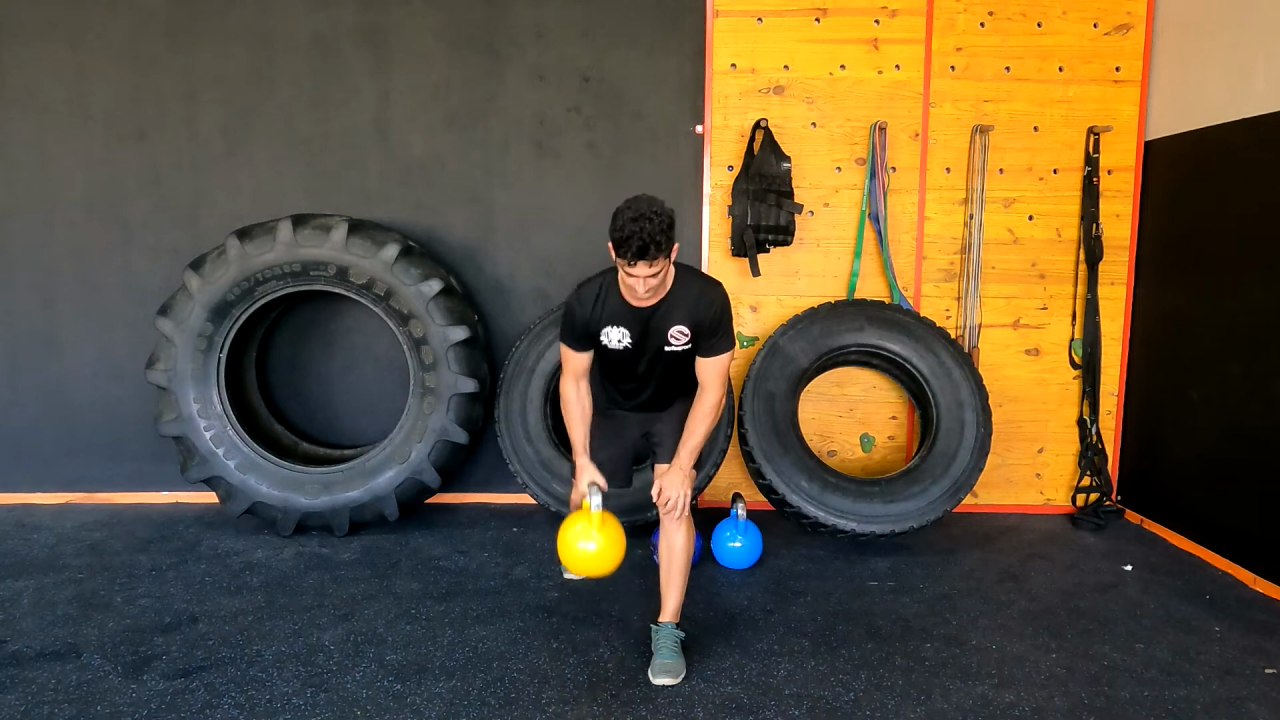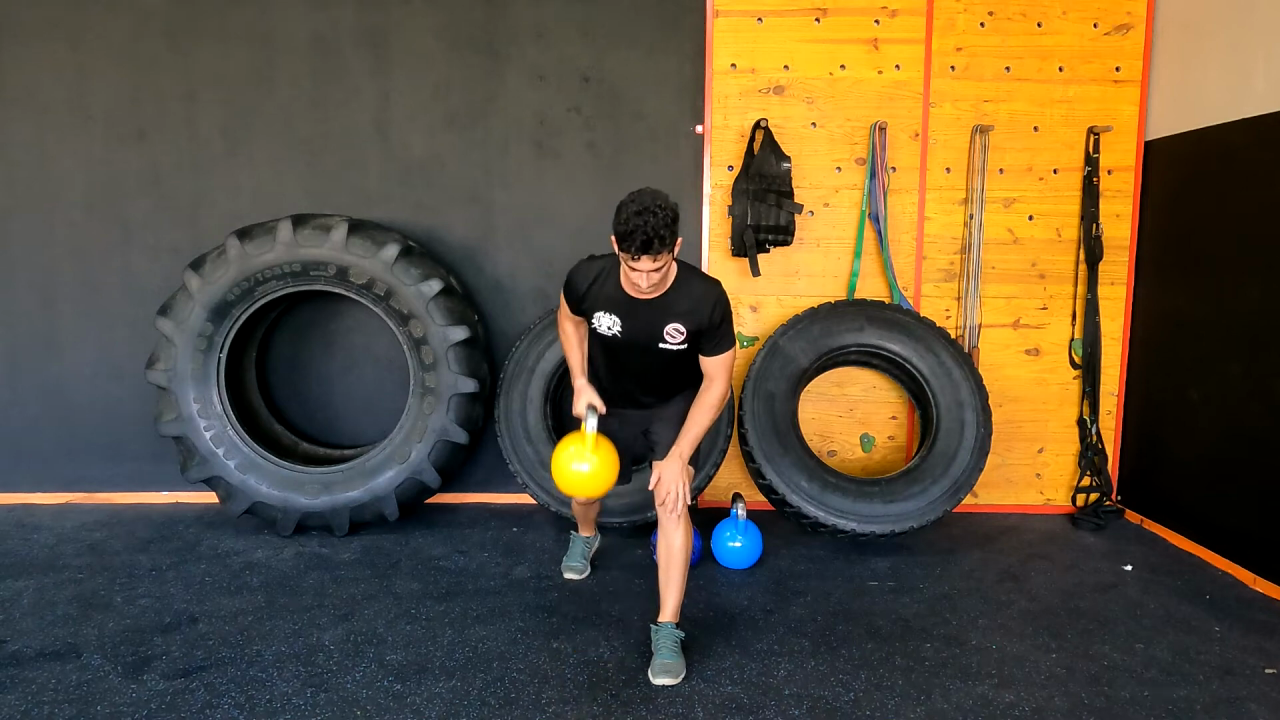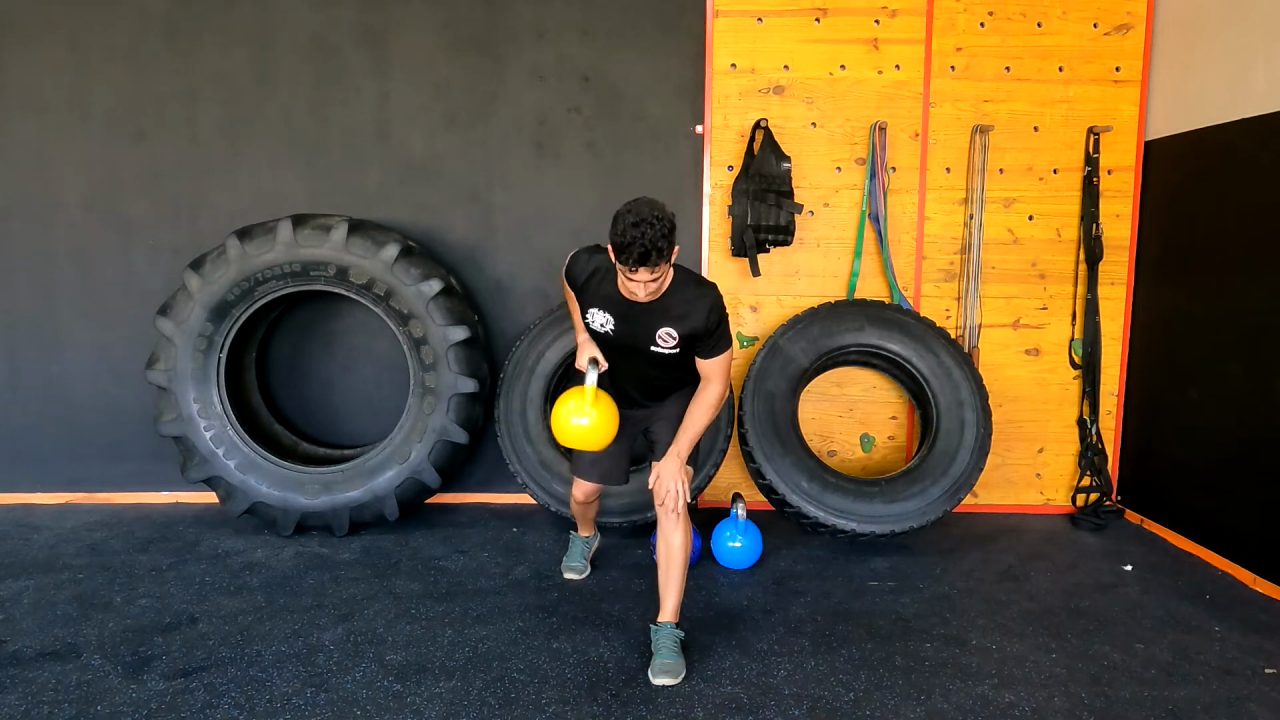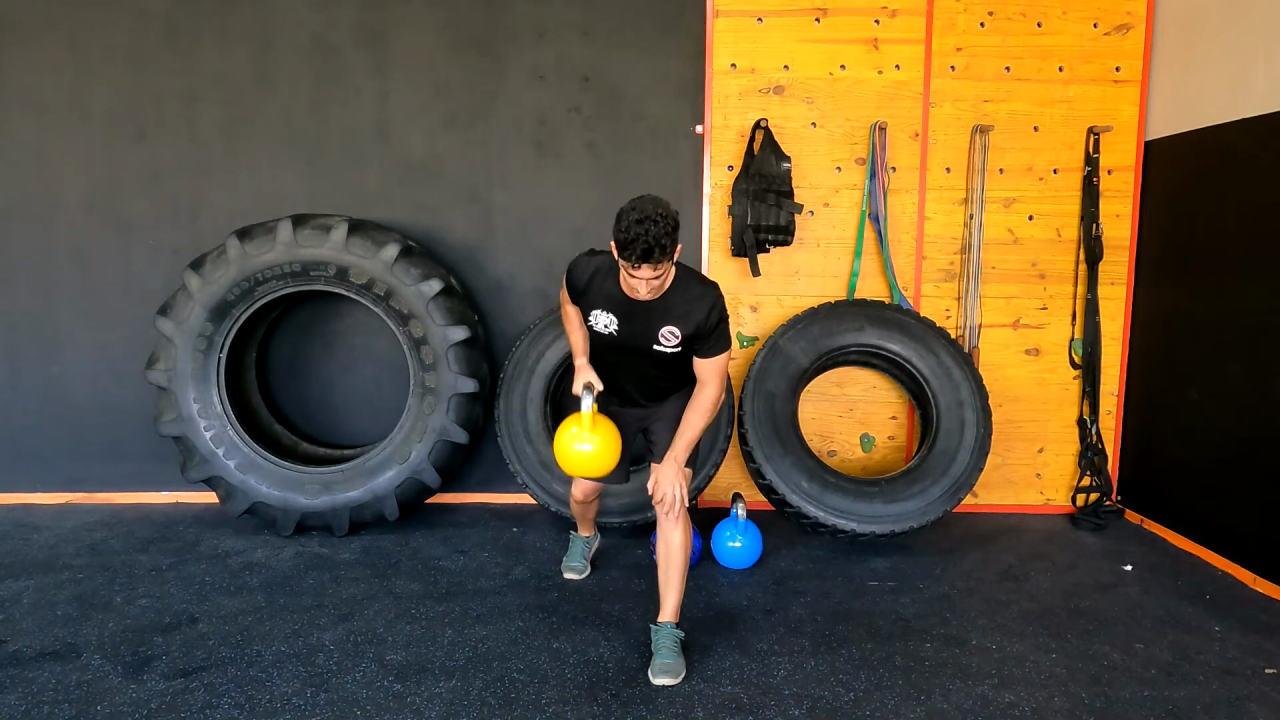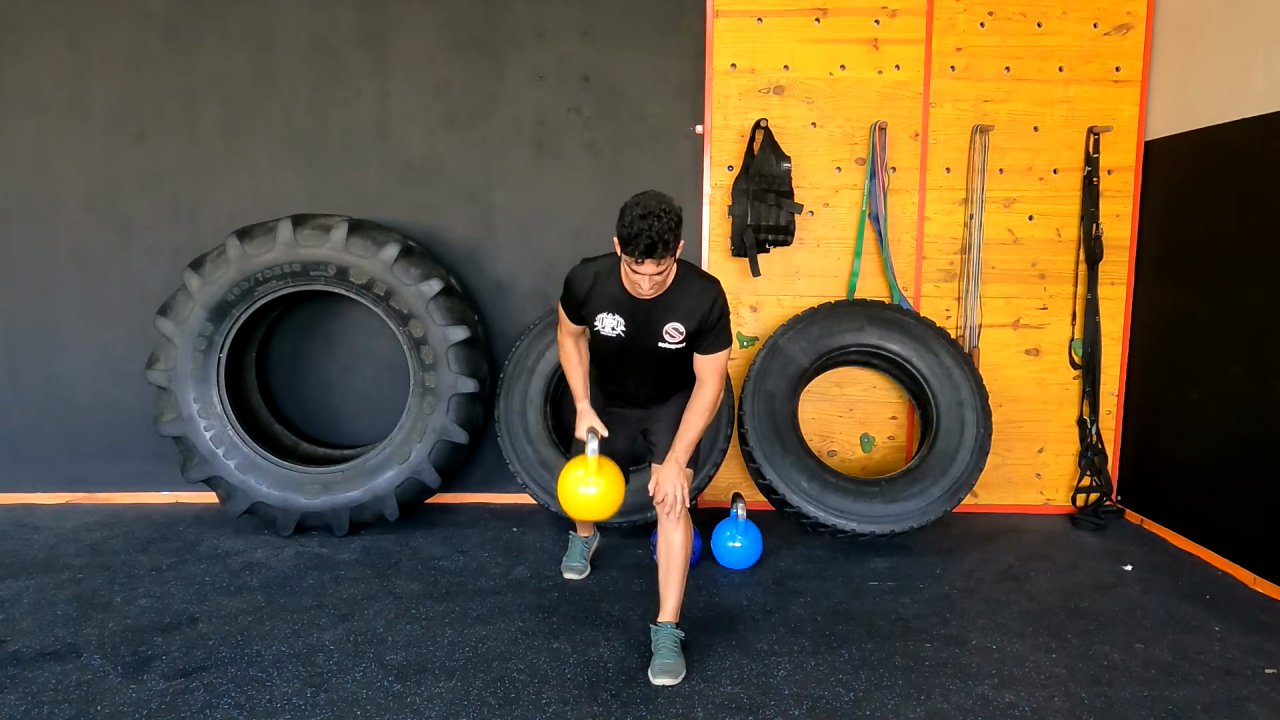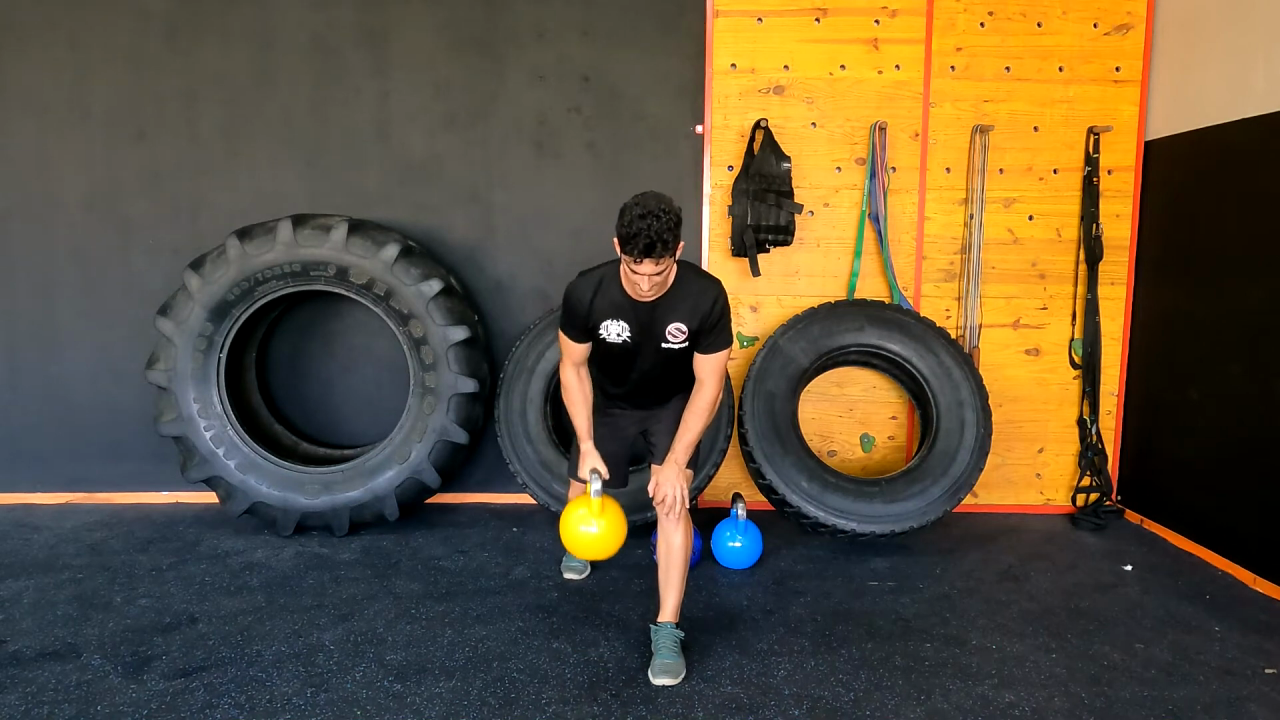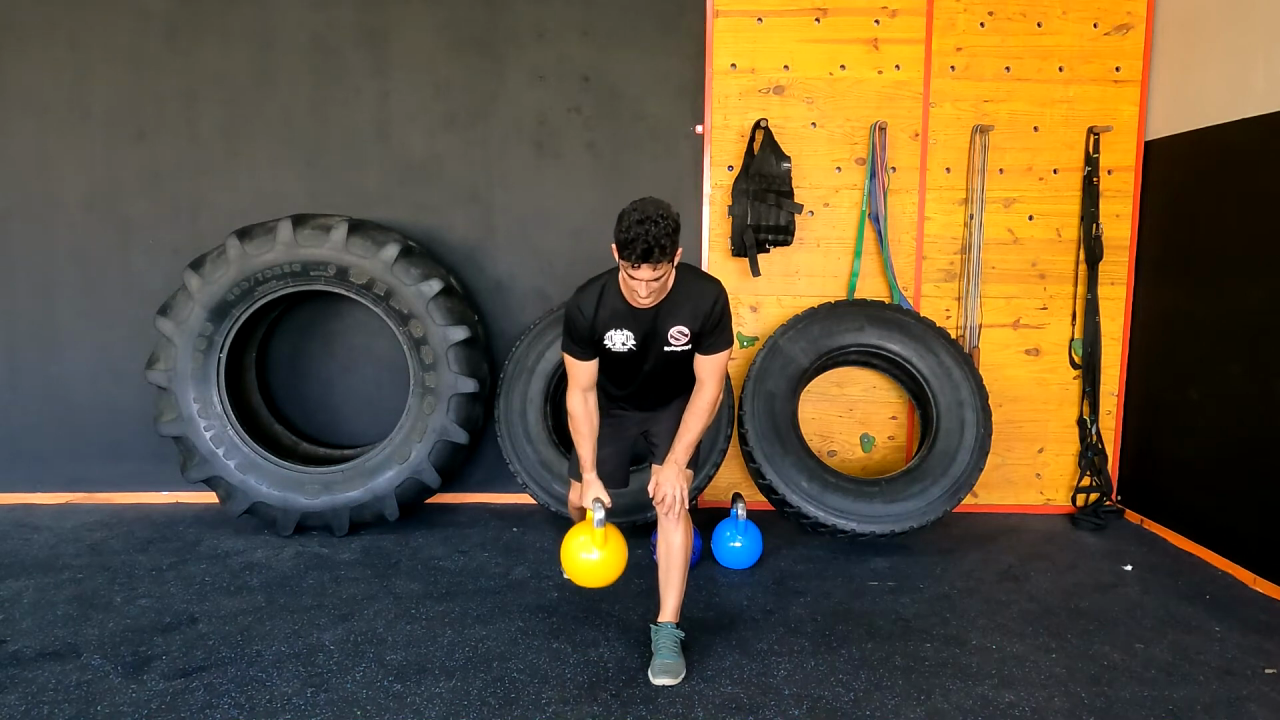
dt=0.2s
person 1, frame 1
left shoulder: (706, 299)
right shoulder: (587, 301)
left elbow: (712, 389)
right elbow: (574, 380)
left wrist: (681, 466)
right wrist: (581, 459)
left hip: (677, 407)
right hip: (612, 406)
left knee: (675, 504)
right knee: (582, 499)
left ankle: (667, 631)
person 1, frame 2
left shoulder: (705, 298)
right shoulder: (587, 279)
left elbow: (718, 382)
right elbow: (569, 319)
left wrist: (679, 457)
right wrist: (580, 381)
left hip: (675, 404)
right hip: (608, 402)
left knee: (672, 501)
left ankle: (667, 630)
right ankle: (585, 535)
person 1, frame 3
left shoulder: (700, 302)
right shoulder: (586, 267)
left elbow: (715, 383)
left wrist: (676, 455)
right wrist: (584, 337)
left hip: (674, 401)
right hip: (608, 395)
left knee: (671, 500)
right knee: (584, 492)
left ankle: (666, 630)
right ankle: (584, 535)
person 1, frame 4
left shoulder: (702, 300)
right shoulder: (588, 272)
left elbow: (711, 385)
left wrist: (675, 459)
right wrist: (581, 360)
left hip: (673, 401)
right hip: (608, 397)
left knee: (670, 500)
right knee: (583, 490)
left ankle: (667, 631)
right ankle: (584, 535)
person 1, frame 5
left shoulder: (705, 297)
right shoulder: (586, 281)
left elbow: (709, 384)
right elbow: (570, 334)
left wrist: (675, 460)
right wrist: (581, 405)
left hip: (674, 403)
right hip: (608, 401)
left knee: (672, 501)
left ankle: (667, 630)
right ankle: (584, 536)
person 1, frame 6
left shoulder: (705, 296)
right shoulder: (586, 292)
left elbow: (709, 384)
right elbow: (573, 366)
left wrist: (675, 461)
right wrist: (586, 447)
left hip: (674, 404)
right hip: (608, 403)
left knee: (672, 501)
right knee: (582, 495)
left ankle: (667, 630)
person 1, frame 7
left shoulder: (706, 297)
right shoulder: (587, 305)
left elbow: (709, 385)
right elbow: (581, 392)
left wrist: (676, 462)
right wrist: (589, 475)
left hip: (676, 404)
right hip: (612, 405)
left knee: (672, 501)
right knee: (581, 500)
left ankle: (666, 630)
